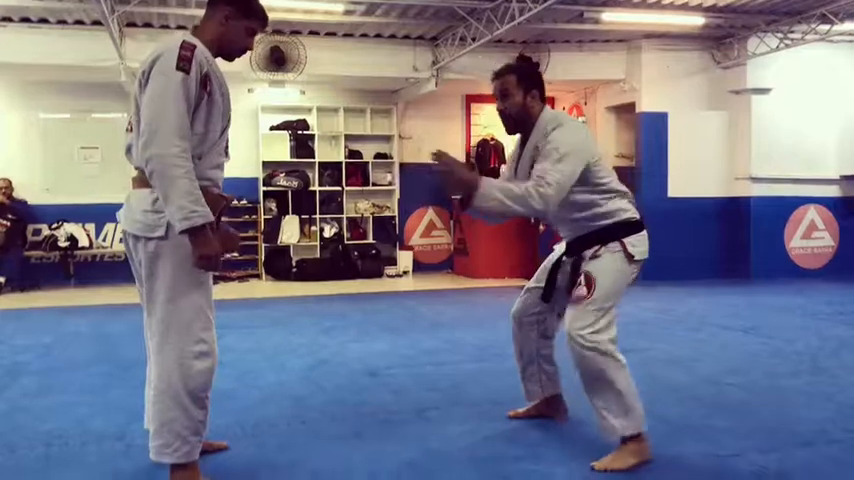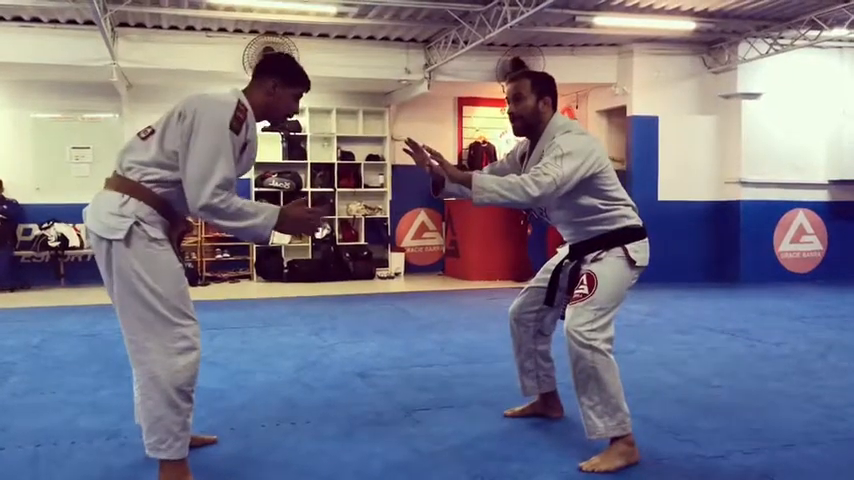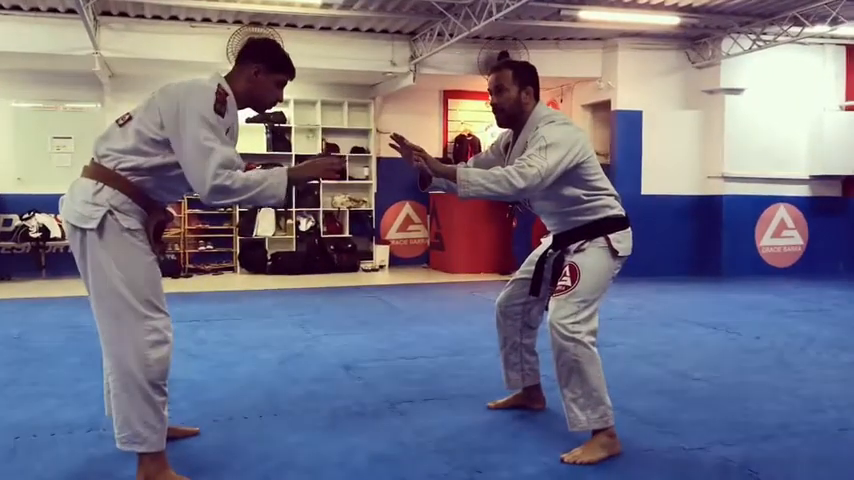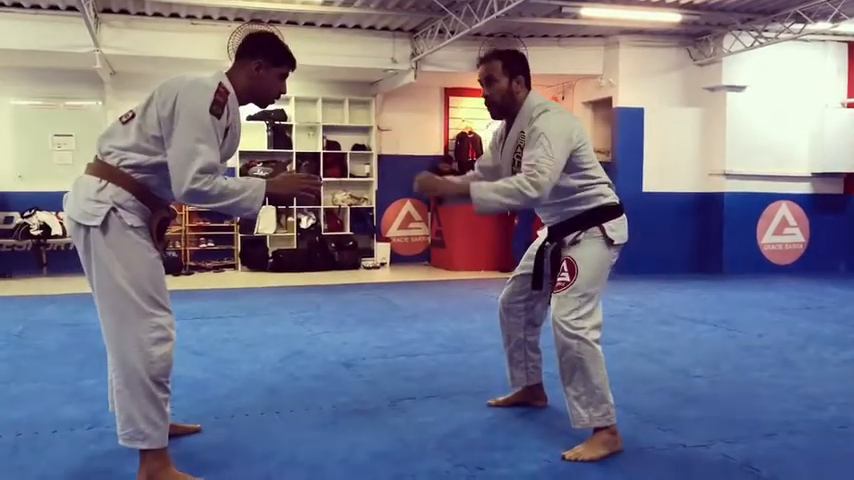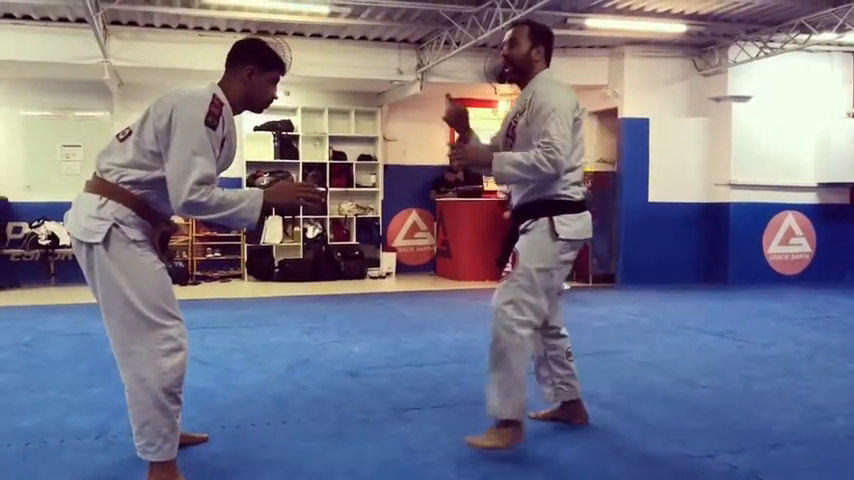
dt=1s
person 1, frame 1
left shoulder: (197, 66)
right shoulder: (182, 57)
right elbow: (164, 151)
left wrist: (208, 219)
right wrist: (198, 227)
left hip: (172, 215)
right hip: (167, 217)
left knee: (173, 336)
right knee: (188, 343)
left ankle: (177, 435)
person 1, frame 2
left shoulder: (234, 120)
right shoulder: (223, 113)
left elbow: (210, 198)
right elbow: (210, 201)
left wrist: (275, 219)
right wrist: (278, 217)
left hip: (133, 218)
right hip: (128, 220)
left knee: (156, 337)
right knee: (172, 342)
left ankle: (167, 432)
person 1, frame 3
left shoulder: (216, 105)
right shoulder: (203, 99)
left elbow: (205, 180)
right elbow: (216, 183)
right wrist: (294, 174)
left hip: (118, 208)
right hip: (104, 208)
left knee: (134, 329)
right knee: (143, 334)
left ankle: (145, 422)
person 1, frame 4
left shoulder: (219, 102)
right shoulder: (204, 95)
left elbow: (191, 180)
right elbow: (194, 185)
left wrist: (259, 190)
right wrist: (269, 187)
left hip: (120, 206)
right hip: (108, 207)
left knee: (136, 326)
right knee: (146, 331)
left ankle: (148, 419)
person 1, frame 5
left shoulder: (210, 111)
right shoulder: (201, 108)
right elbow: (191, 196)
left wrist: (210, 213)
right wrist: (266, 197)
left hip: (122, 222)
right hip: (110, 224)
left knee: (151, 339)
right knee: (159, 344)
left ankle: (160, 430)
person 2, frame 1
left shoulder: (565, 136)
right shoulder: (526, 144)
left elbow: (539, 199)
right elbow: (509, 200)
left wrist: (473, 184)
right wrist: (470, 190)
left hip: (613, 243)
right hip: (578, 246)
left knee: (586, 333)
right knee: (528, 315)
left ankle: (634, 440)
right ankle: (549, 399)
person 2, frame 2
left shoulder: (573, 143)
right shoulder: (529, 149)
left elbow: (533, 189)
right elbow: (489, 179)
left wrist: (461, 178)
right wrist: (441, 175)
left hip: (615, 248)
right hip: (579, 248)
left knee: (583, 331)
right knee: (526, 314)
left ankle: (622, 443)
right ankle: (546, 399)
person 2, frame 3
left shoulder: (557, 133)
right shoulder: (513, 138)
left elbow: (520, 180)
right elbow: (474, 170)
left wrist: (444, 170)
right wrist: (428, 169)
left hip: (598, 238)
right hip: (562, 238)
left knee: (567, 324)
right knee: (512, 306)
left ankle: (603, 434)
right ankle: (529, 390)
person 2, frame 4
left shoulder: (548, 122)
right shoulder: (509, 128)
left elbow: (532, 187)
right elbow: (485, 176)
left wrist: (459, 191)
right wrist: (445, 185)
left hip: (592, 228)
right hip: (559, 229)
left knee: (572, 322)
right knee: (516, 304)
left ankle: (605, 431)
right ankle: (530, 387)
person 2, frame 5
left shoulder: (551, 95)
right shoulder: (526, 102)
left elbow: (550, 160)
right elbow: (501, 157)
left wrist: (486, 159)
right wrist: (467, 135)
left hip: (552, 222)
right hip: (543, 221)
left knee: (510, 313)
right knee: (543, 319)
left ankle: (508, 421)
right ankle: (569, 403)
